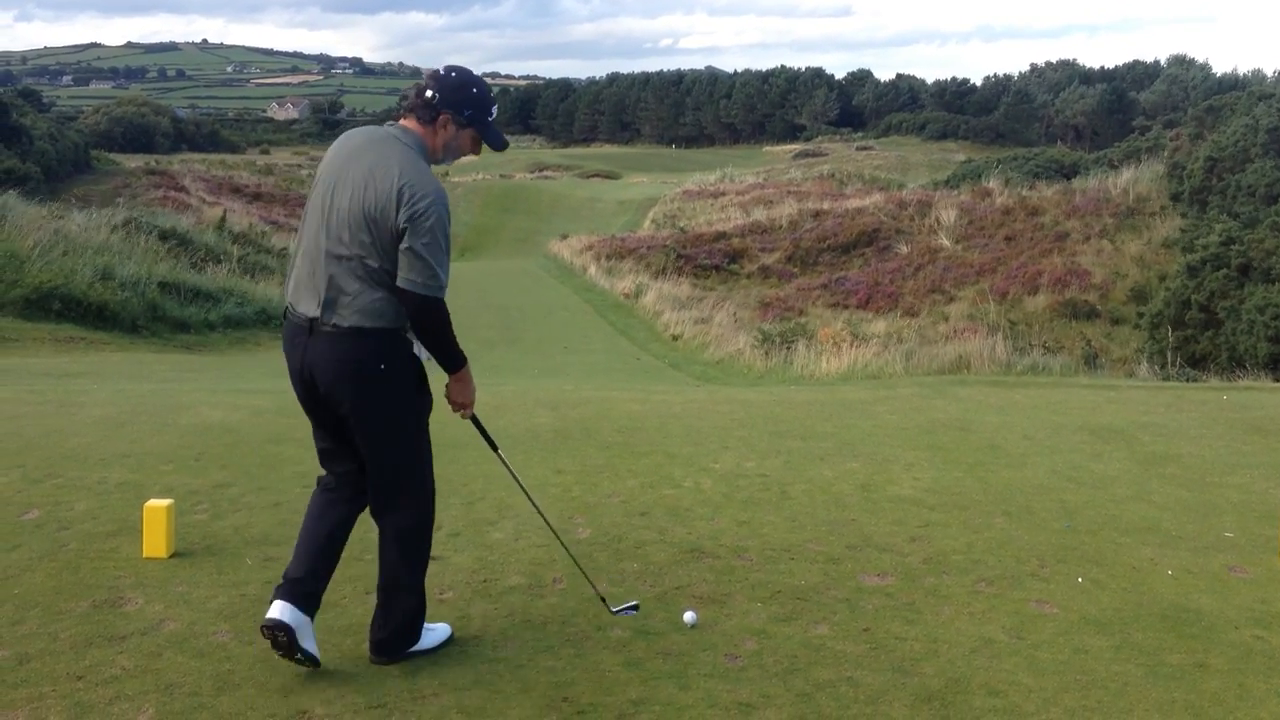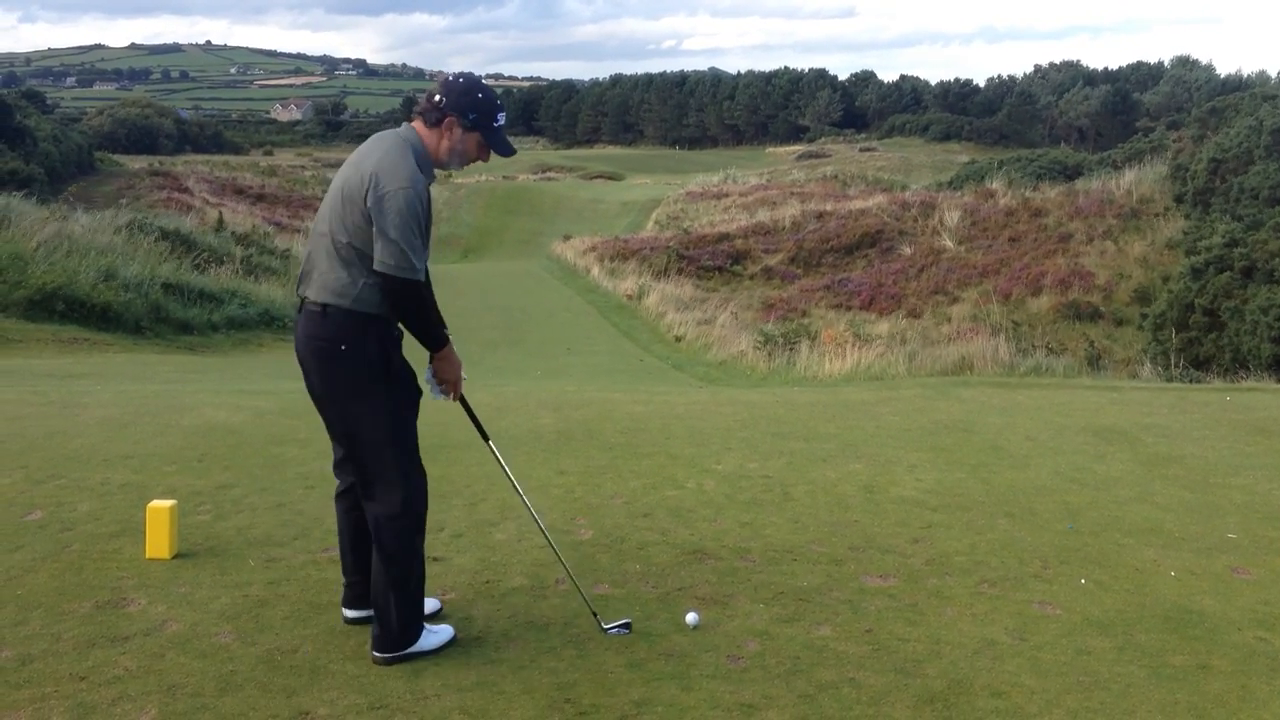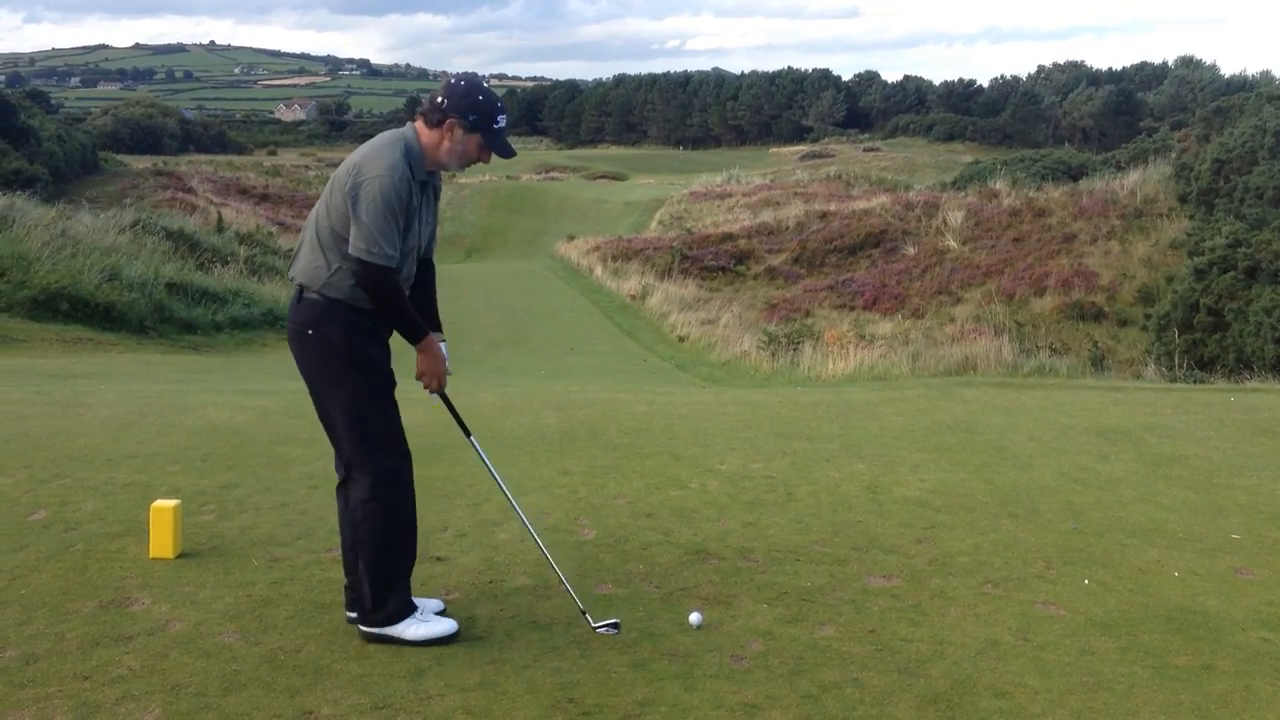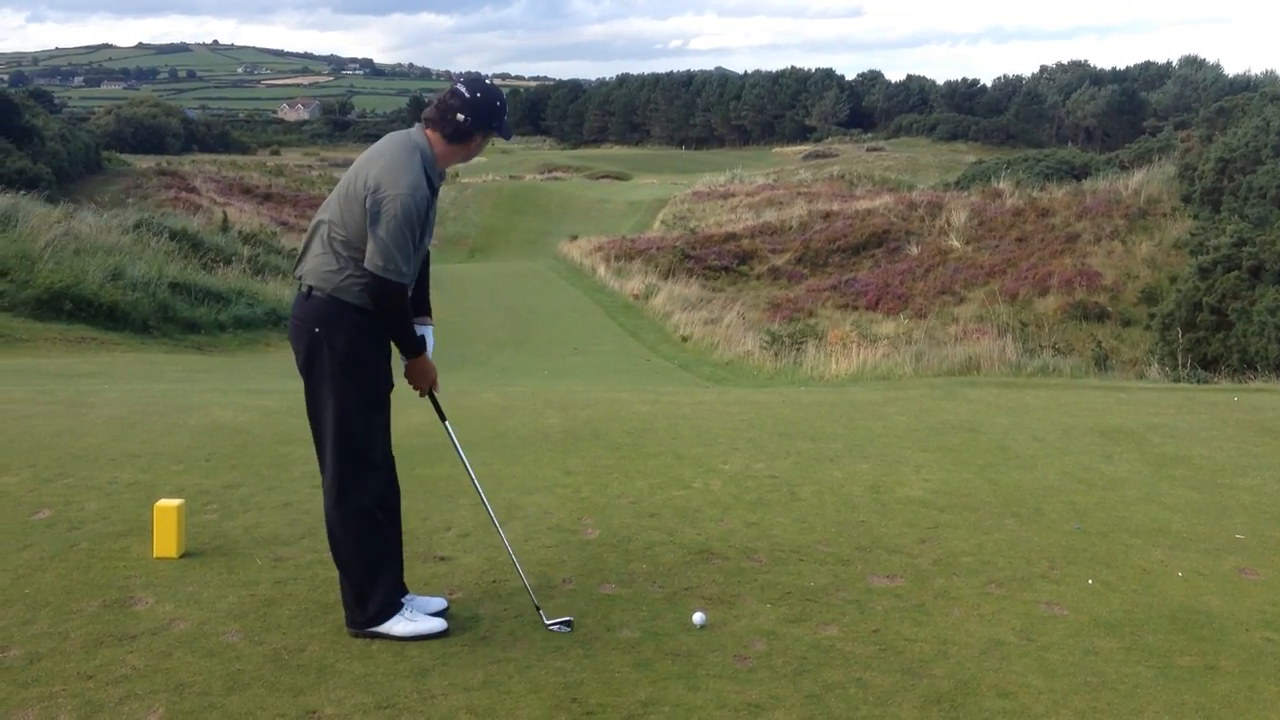
dt=0.3s
person 1, frame 1
left shoulder: (349, 143)
right shoulder: (422, 191)
right elbow: (421, 300)
right wrist: (456, 370)
left hip: (304, 337)
right hip: (366, 353)
left knee: (344, 478)
right knee: (403, 494)
left ankle: (292, 602)
right ankle: (396, 634)
person 1, frame 2
left shoulder: (390, 149)
right shoulder: (403, 178)
right elbow: (400, 281)
left wrist: (436, 338)
right wrist: (442, 350)
left hip: (322, 326)
right hip: (351, 336)
left knee: (360, 469)
right knee: (395, 482)
left ankle: (363, 595)
right ankle: (397, 632)
person 1, frame 3
left shoulder: (422, 169)
right shoulder: (386, 170)
left elbow: (418, 261)
right elbow: (374, 272)
left wrist: (432, 335)
right wrist: (422, 342)
left hip: (354, 323)
right hip: (330, 324)
left knee: (369, 461)
right knee: (380, 464)
left ankle: (372, 593)
right ankle: (383, 608)
person 1, frame 4
left shoulder: (414, 154)
right shoulder: (404, 184)
left elbow: (411, 257)
right elbow: (385, 284)
left wrist: (423, 324)
right wrist: (414, 355)
left hip: (351, 320)
right hip: (335, 324)
left knee: (372, 463)
right knee: (354, 469)
left ankle: (383, 591)
right ankle: (372, 608)
